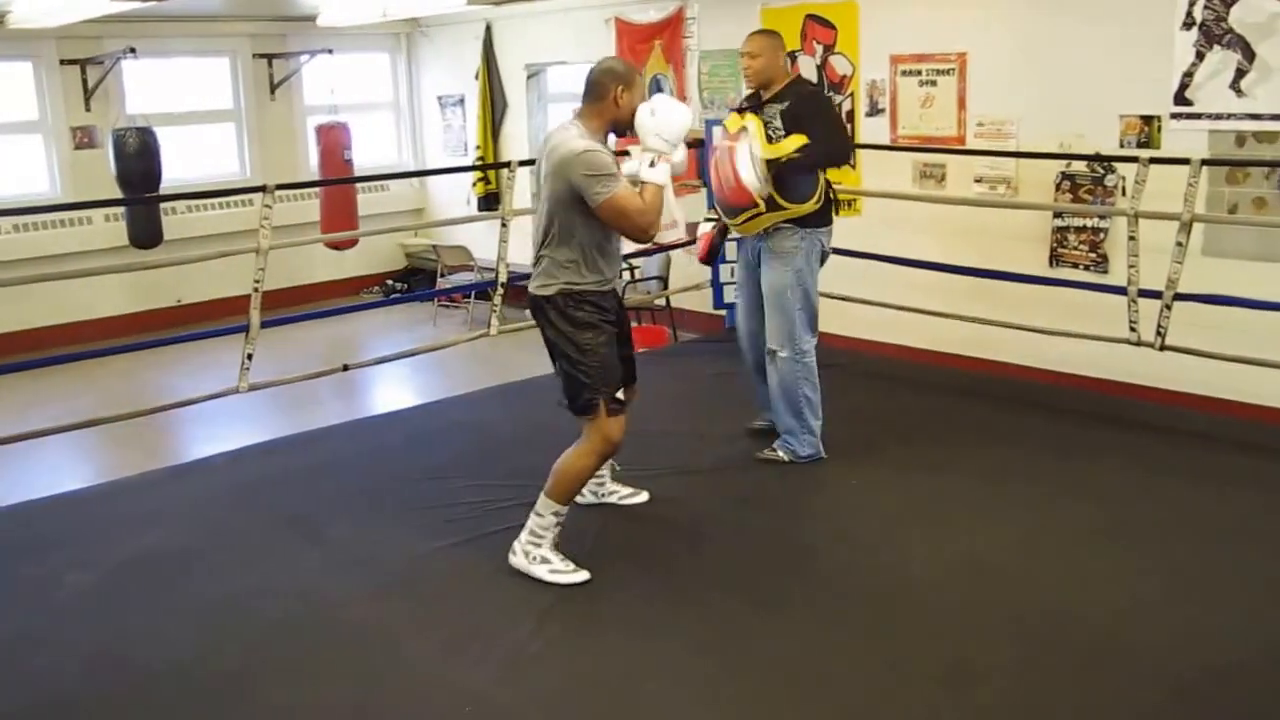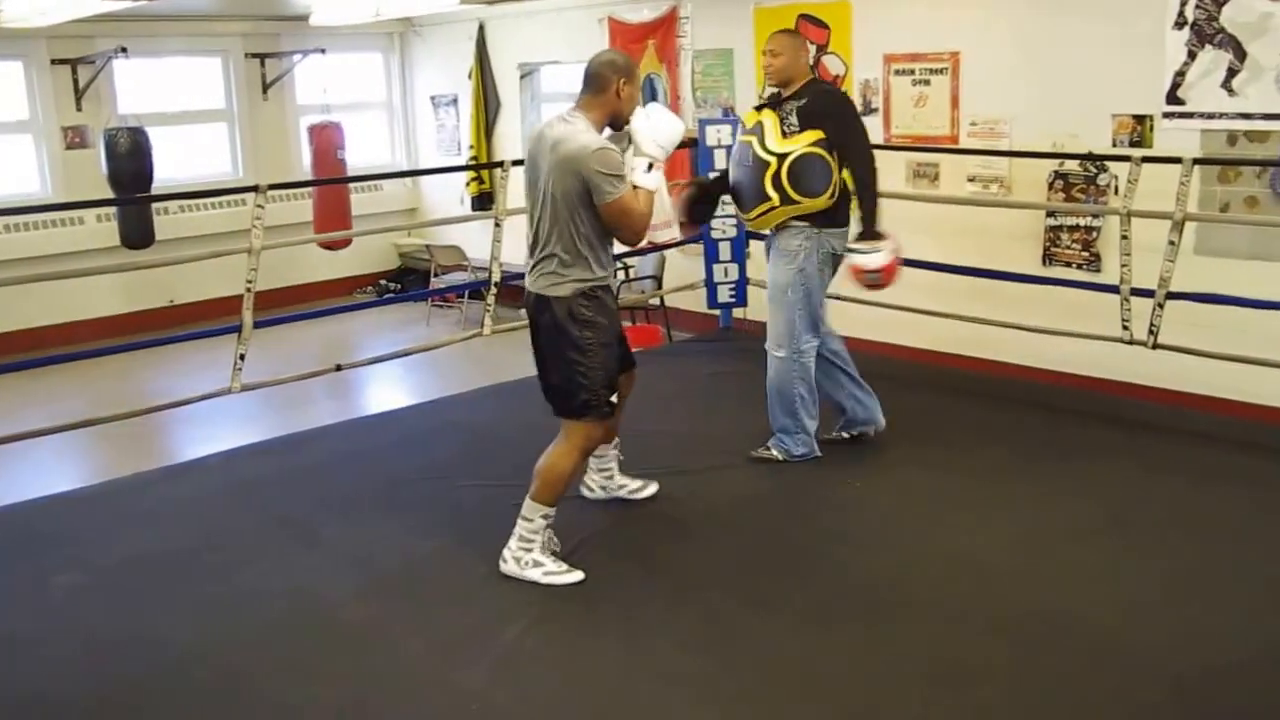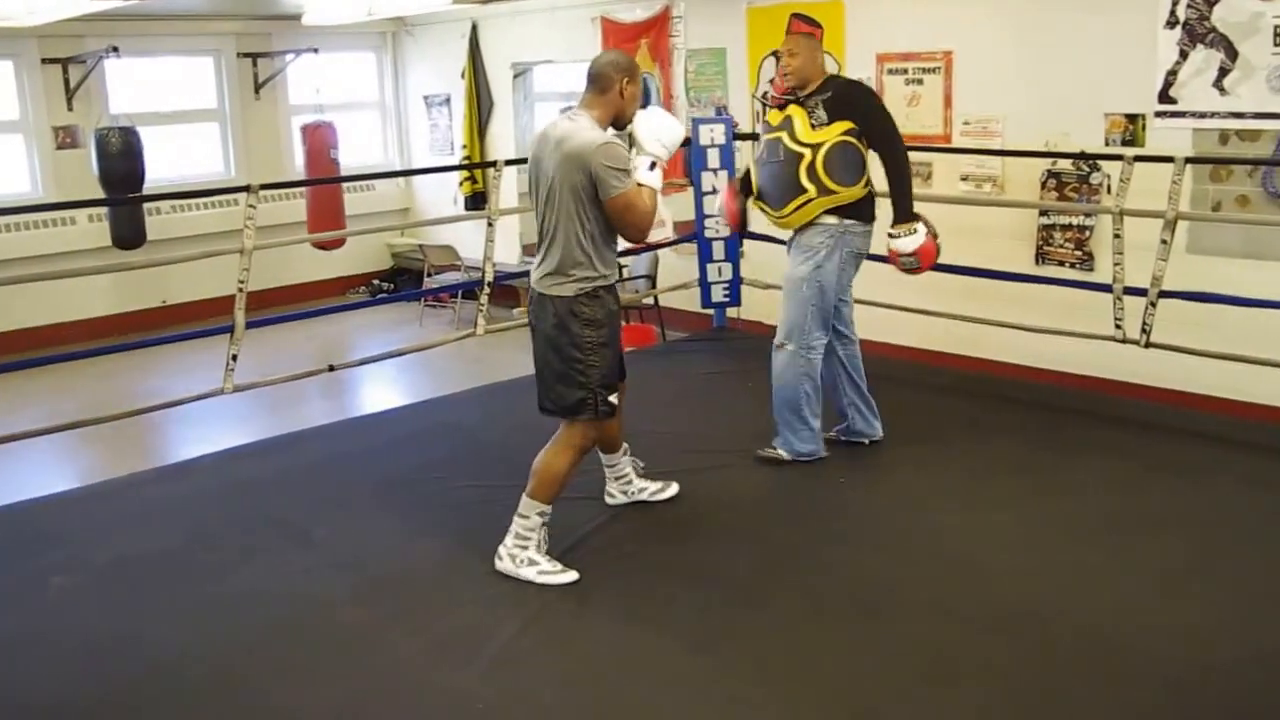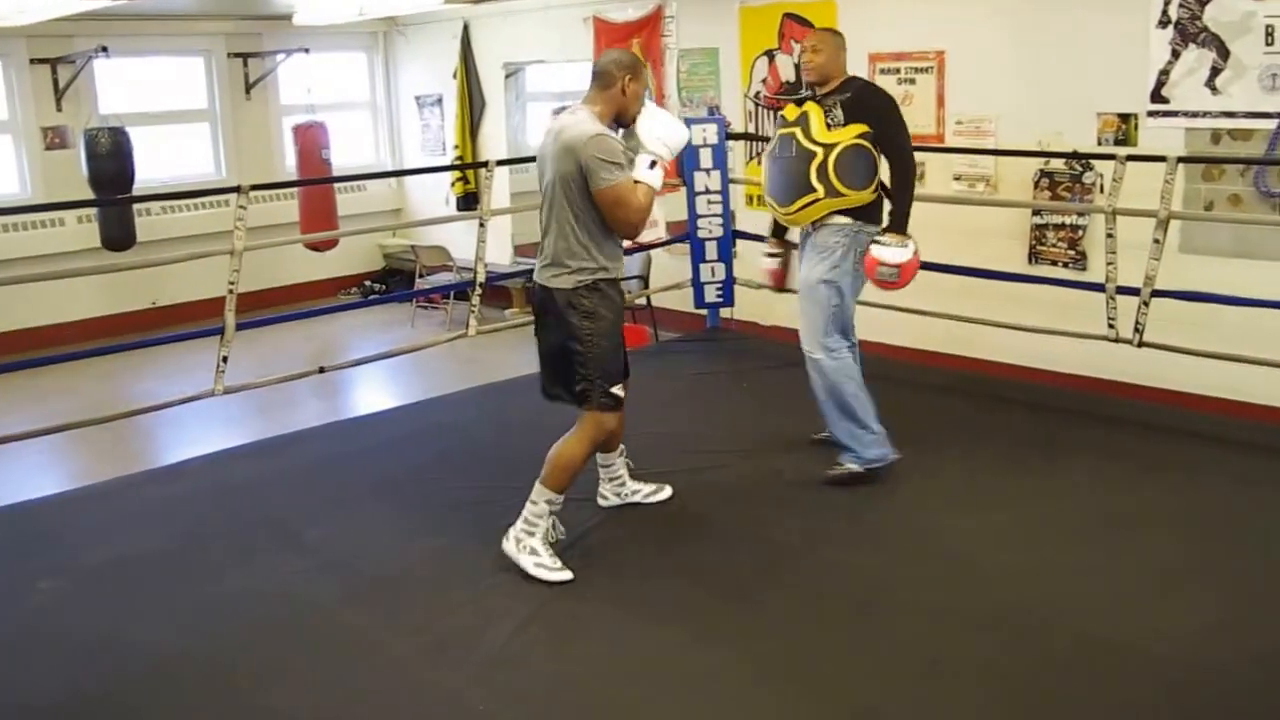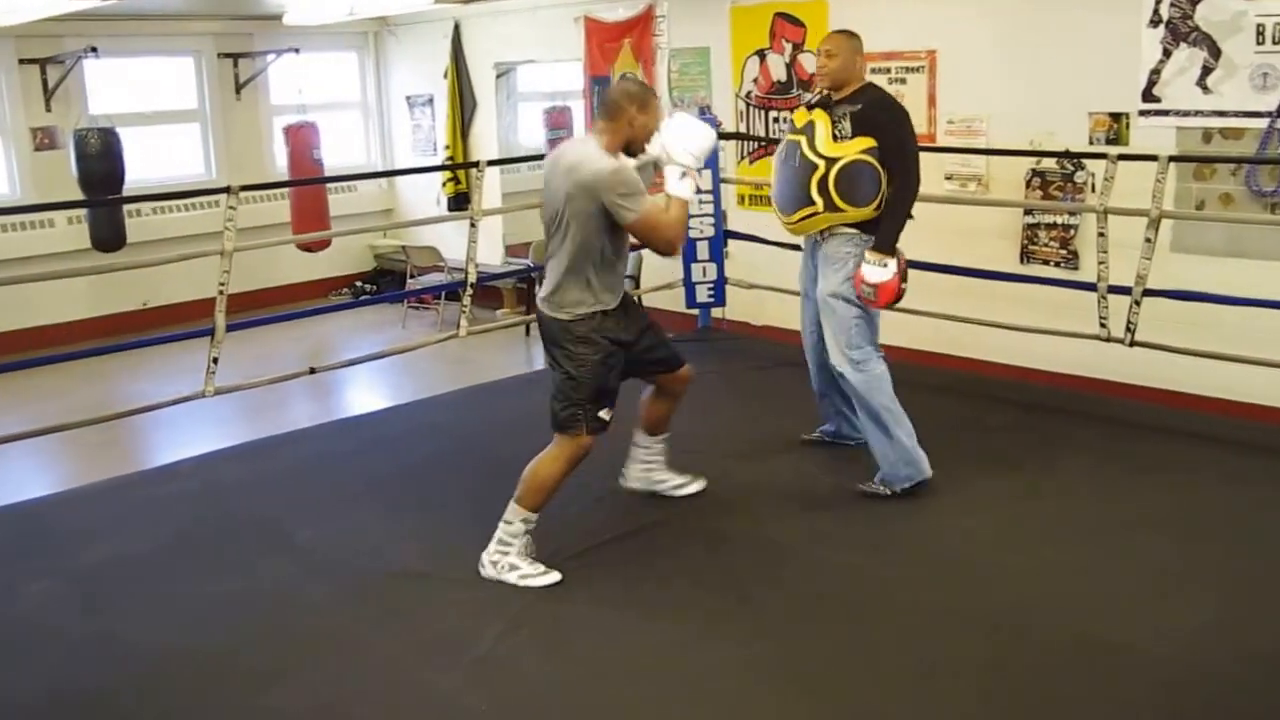
dt=0.2s
person 1, frame 1
left shoulder: (568, 137)
right shoulder: (585, 157)
right elbow: (642, 226)
left wrist: (649, 157)
right wrist: (656, 159)
left hip: (590, 291)
right hip: (570, 301)
left knee: (621, 390)
right knee: (606, 431)
left ankle: (596, 482)
right ankle: (532, 544)
person 1, frame 2
left shoulder: (547, 132)
right shoulder: (596, 152)
right elbow: (633, 231)
left wrist: (634, 162)
right wrist: (649, 163)
left hip: (556, 287)
right hip: (573, 298)
left knee: (618, 383)
right knee: (581, 428)
left ankle: (604, 476)
right ankle: (523, 548)
person 1, frame 3
left shoulder: (551, 133)
right shoulder: (603, 148)
right elbow: (637, 227)
left wrist: (638, 161)
right wrist: (651, 163)
left hip: (561, 287)
right hip: (579, 298)
left knee: (609, 393)
right knee: (579, 428)
left ankle: (623, 482)
right ankle: (519, 546)
person 1, frame 4
left shoulder: (561, 128)
right shoulder: (596, 141)
right elbow: (629, 223)
left wrist: (640, 159)
right wrist: (651, 162)
left hip: (582, 283)
right hip: (576, 292)
left knee: (613, 391)
right knee: (599, 420)
left ankle: (615, 483)
right ankle: (527, 532)
person 1, frame 5
left shoulder: (569, 151)
right shoulder: (606, 175)
right elbow: (667, 240)
left wrist: (651, 166)
right wrist: (681, 170)
left hip: (609, 302)
right hip: (575, 318)
left knee: (676, 375)
right knee: (573, 442)
left ankle: (644, 467)
right ankle: (504, 550)
person 2, frame 1
left shoulder: (807, 100)
right shoulder: (750, 106)
left elbow: (838, 152)
left wrist: (777, 164)
right wrist: (719, 222)
left hip: (795, 235)
right hip: (759, 234)
left knee: (787, 341)
right knee: (752, 329)
left ankle: (799, 441)
right ankle: (780, 412)
person 2, frame 2
left shoulder: (824, 101)
right shoulder: (772, 107)
left elbow: (860, 161)
right elbow: (748, 168)
left wrist: (870, 228)
right wrist: (711, 189)
left hip: (812, 233)
right hip: (788, 233)
left knee: (788, 340)
right knee: (811, 332)
left ankle: (794, 441)
right ankle: (863, 414)
person 2, frame 3
left shoulder: (848, 95)
right shoulder: (788, 110)
left elbow: (892, 148)
right elbow: (770, 168)
left wrist: (904, 213)
right wrist: (744, 187)
left hip: (835, 230)
right hip: (809, 231)
left knee: (796, 338)
right knee: (834, 332)
left ankle: (798, 441)
right ankle: (861, 424)
person 2, frame 4
left shoulder: (865, 98)
right shoulder: (807, 106)
left elbow: (902, 161)
left wrist: (896, 225)
right wrist: (776, 239)
left hip: (842, 232)
right hip: (813, 232)
left knee: (824, 342)
right knee: (832, 336)
left ankle: (868, 448)
right ankle: (848, 425)
person 2, frame 5
left shoulder: (880, 109)
right shoulder: (823, 108)
left elbow: (905, 180)
left wrist: (885, 246)
left hip: (850, 244)
right hip: (819, 242)
left knee: (853, 355)
right knee: (819, 343)
left ankle: (904, 466)
right ankle: (843, 424)
